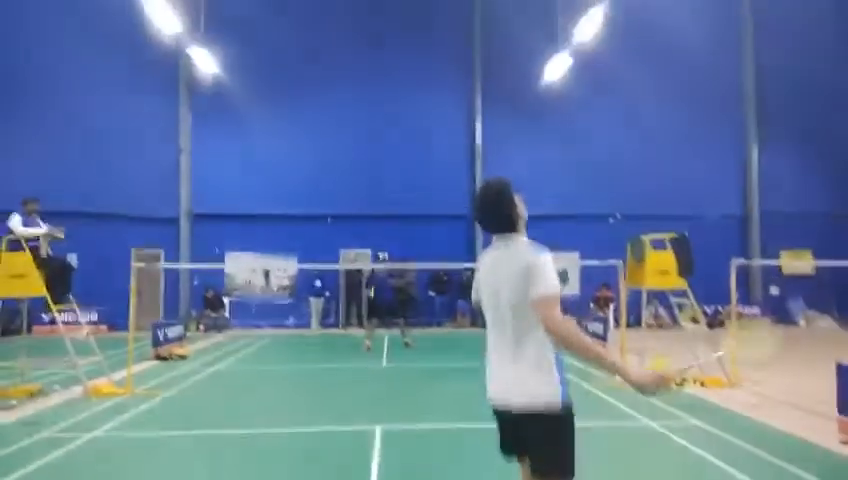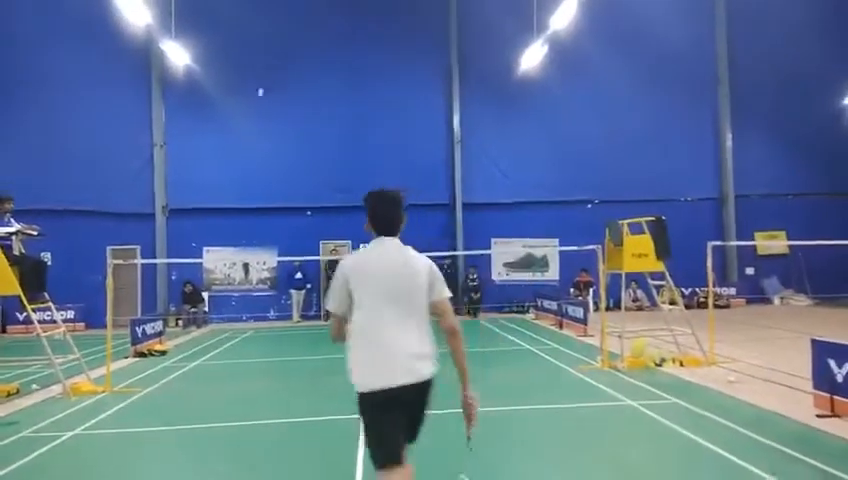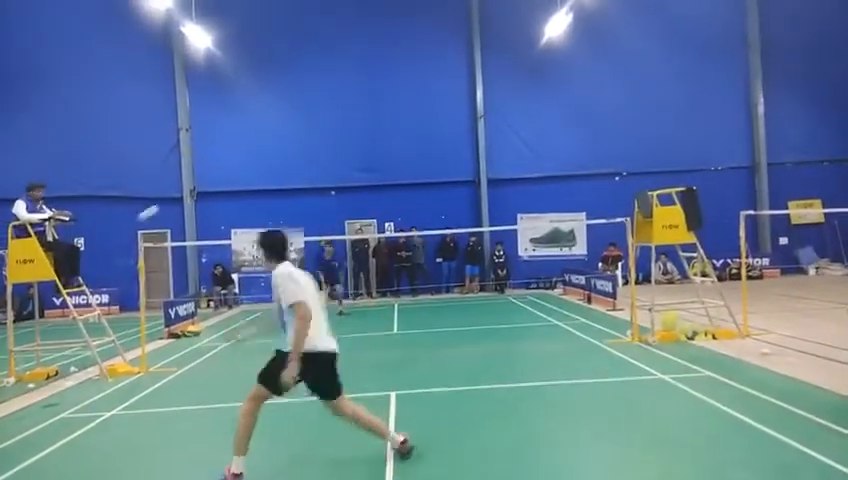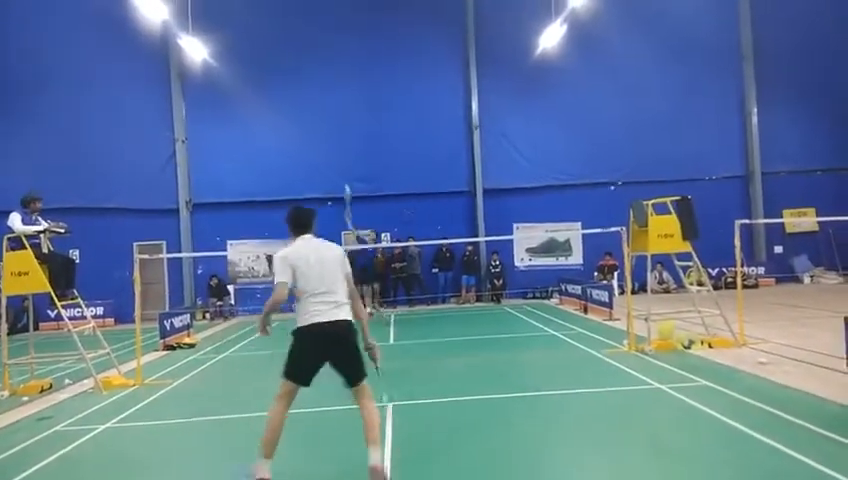
dt=1s
person 1, frame 1
left shoulder: (485, 264)
right shoulder: (533, 259)
right elbow: (555, 326)
right wrist: (625, 372)
left hip: (502, 393)
right hip: (541, 396)
person 1, frame 2
left shoulder: (350, 266)
right shoulder: (424, 264)
left elbow: (337, 332)
right elbow: (452, 328)
right wrist: (466, 388)
left hip: (374, 383)
right hip: (419, 377)
person 1, frame 3
left shoulder: (281, 275)
right shoulder: (300, 275)
left elbow: (304, 315)
left wrist: (293, 361)
left hip: (306, 353)
right hip: (325, 350)
left knee: (253, 401)
right knee: (341, 406)
right ankle: (398, 440)
person 1, frame 4
left shoulder: (285, 255)
right shoulder: (335, 250)
left elbow: (280, 297)
right elbow: (353, 296)
left wrist: (264, 318)
right wrist: (367, 337)
left hip: (309, 331)
right hip: (342, 327)
left knee: (283, 399)
right knee: (364, 397)
